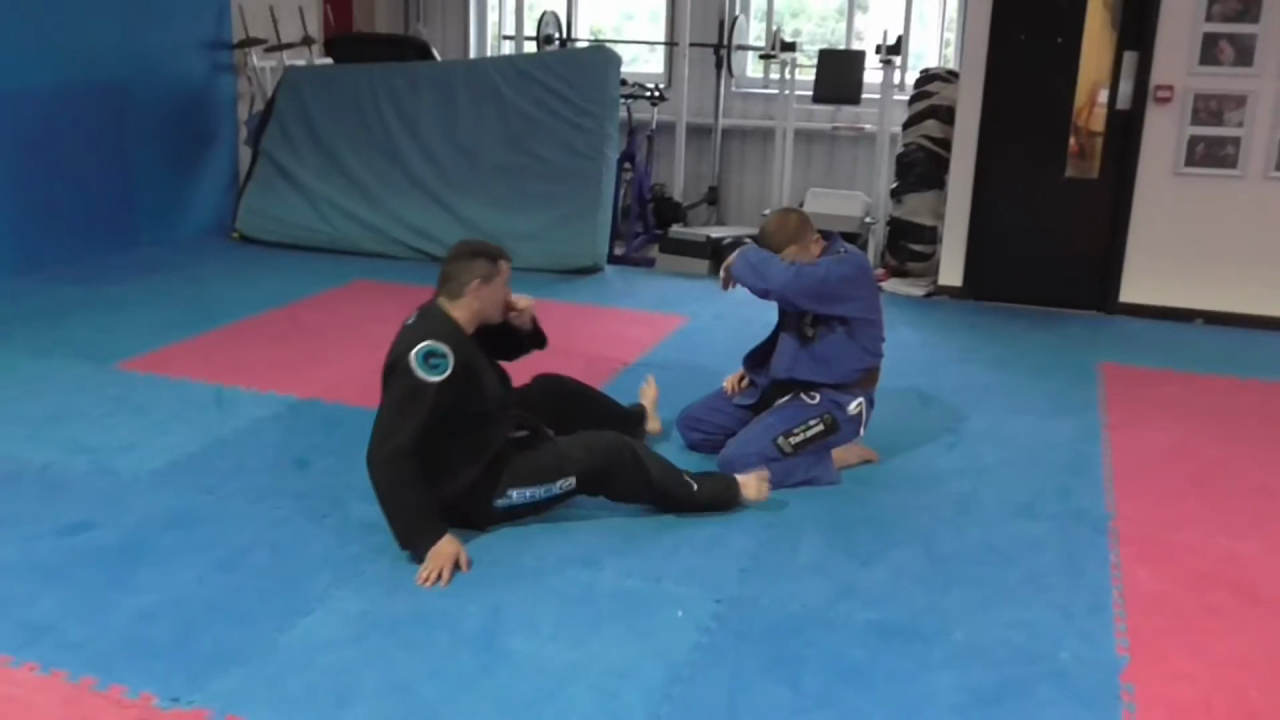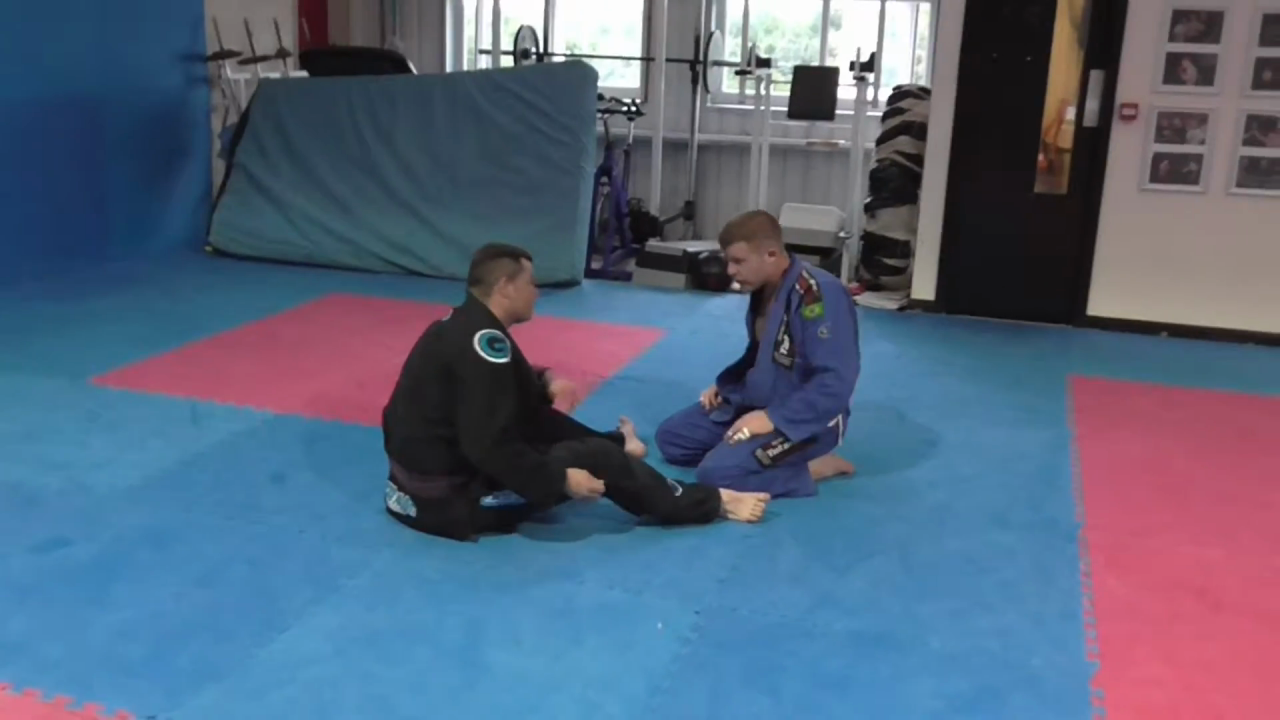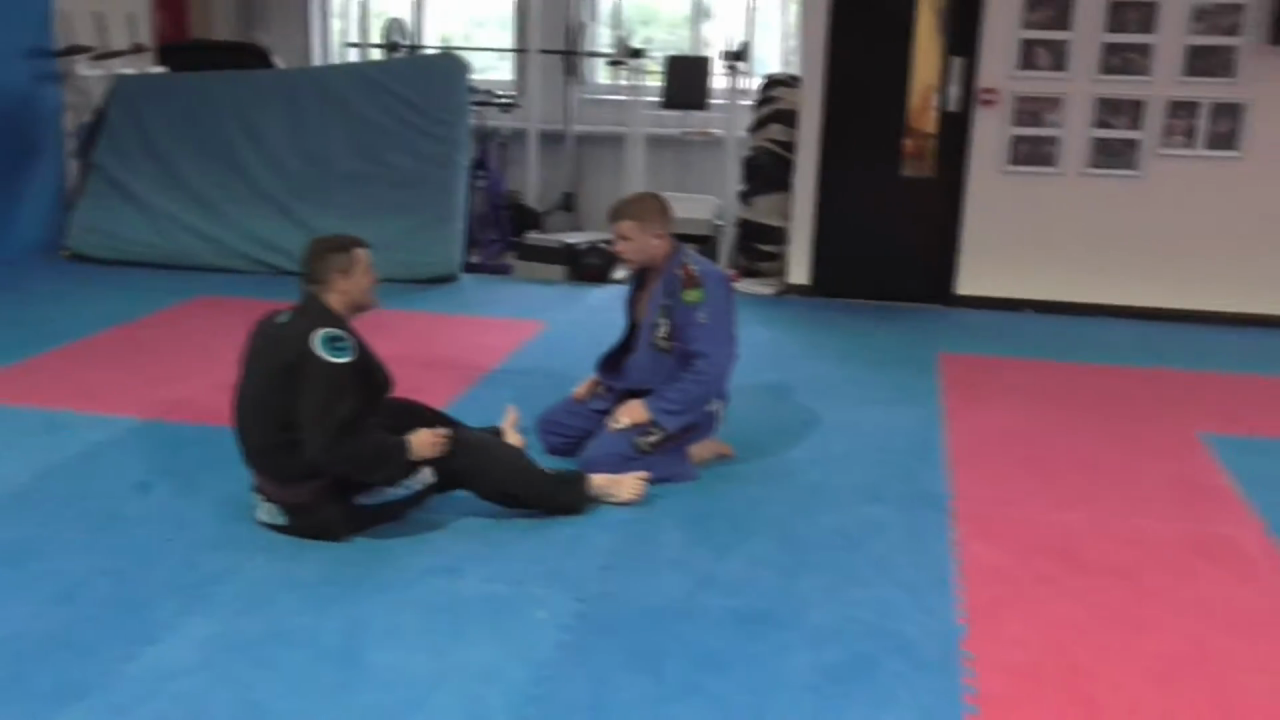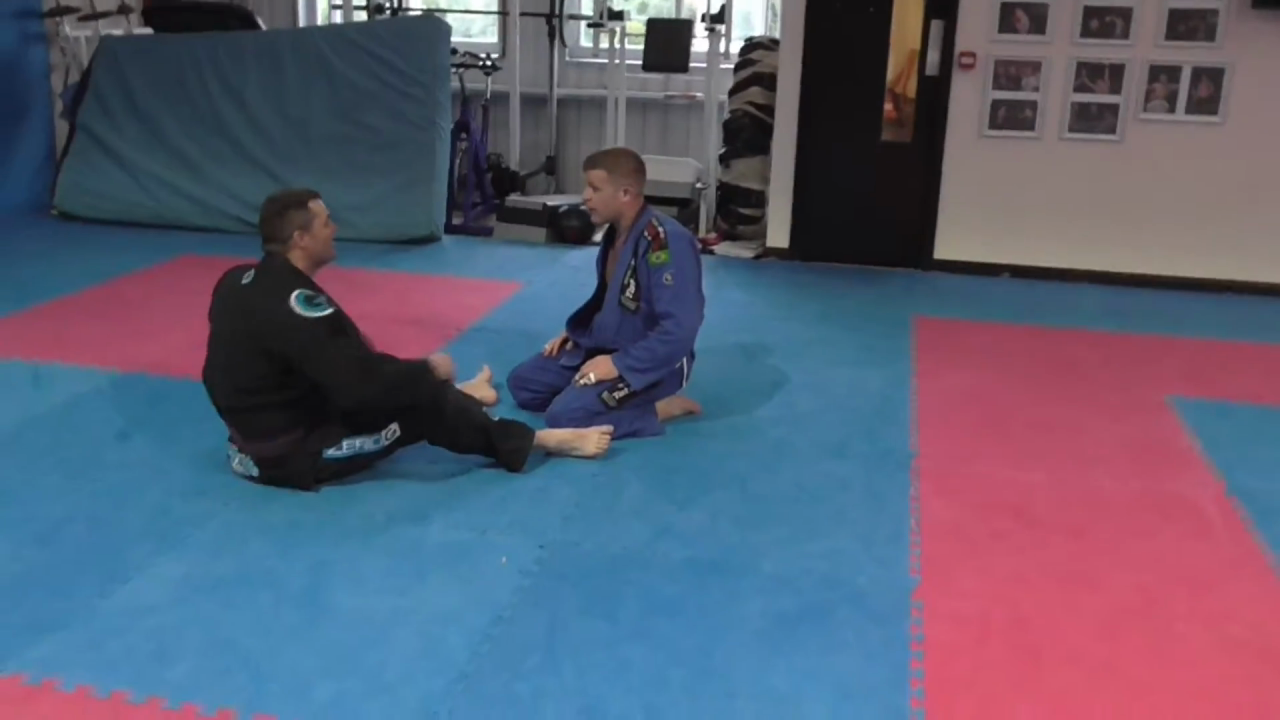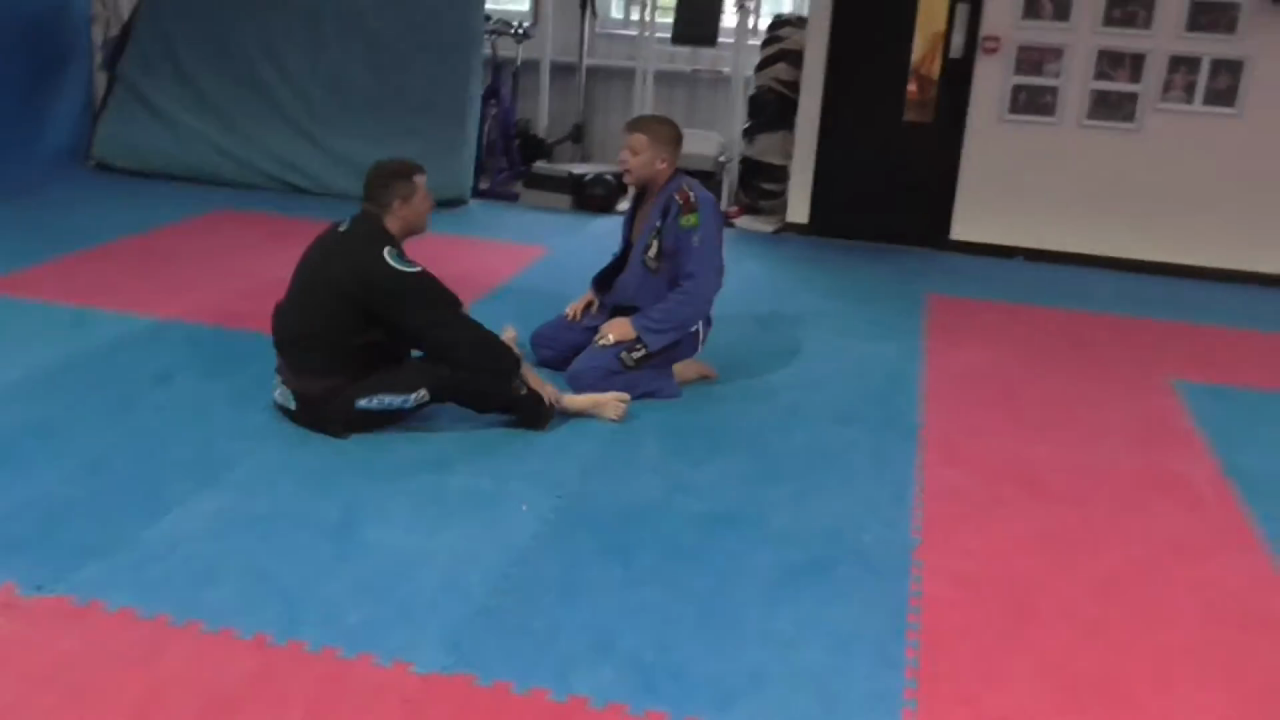
dt=0.7s
person 1, frame 1
left shoulder: (444, 316)
right shoulder: (431, 357)
left elbow: (503, 344)
right elbow: (390, 459)
left wrist: (521, 325)
right wrist: (431, 537)
left hip: (470, 445)
right hip: (468, 486)
left knee: (549, 390)
right knee: (605, 454)
left ankle: (637, 418)
right ankle: (724, 489)
person 1, frame 2
left shoulder: (460, 323)
right shoulder: (485, 341)
right elbow: (491, 448)
left wrist: (541, 385)
right wrist: (561, 480)
left hip: (424, 470)
right hip: (453, 498)
left knee: (531, 418)
right knee: (594, 460)
left ankle: (616, 443)
right ankle: (711, 503)
person 1, frame 3
left shoulder: (281, 323)
right shoulder: (328, 342)
right elbow: (333, 446)
right wrist: (406, 450)
left hip: (284, 478)
right hip: (320, 499)
left knee: (402, 414)
right knee: (458, 453)
left ankle: (495, 441)
right ankle: (580, 489)
person 1, frame 4
left shoulder: (238, 281)
right shoulder: (295, 302)
right elbow: (360, 385)
right wrist: (430, 370)
left hip: (256, 430)
right hip: (292, 451)
left knee: (378, 369)
right knee: (425, 407)
left ankle: (460, 396)
right ankle: (540, 440)
person 1, frame 5
left shoulder: (352, 234)
right shoulder: (379, 263)
left elbow: (421, 290)
right elbow: (447, 327)
right wrist: (518, 368)
left hip: (306, 376)
right hip: (328, 398)
right knee: (448, 372)
left ankle: (488, 351)
right ankle: (560, 405)
person 2, frame 1
left shoulder: (849, 268)
right shoulder: (800, 264)
left elbow: (785, 282)
left wrist: (743, 257)
right wrist: (753, 367)
left hip: (834, 400)
right hip: (786, 384)
left knee: (739, 460)
right knee: (693, 423)
left ankle: (837, 454)
right ankle: (799, 442)
person 2, frame 2
left shoulder: (821, 295)
right shoulder: (764, 289)
left elbow: (836, 382)
left wrist: (774, 419)
right wrist: (725, 384)
left hip: (804, 417)
right hip: (757, 401)
left knee: (717, 473)
right knee: (670, 437)
left ankle: (814, 467)
right ankle: (778, 455)
person 2, frame 3
left shoulder: (700, 282)
right shoulder: (646, 273)
left elbow: (711, 369)
left wrist: (653, 407)
right wrist: (604, 374)
left hip: (680, 405)
right hip: (634, 390)
left knee: (599, 460)
right knee: (552, 427)
left ankle: (693, 451)
right ankle: (655, 441)
person 2, frame 4
left shoulder: (667, 242)
right shoulder: (616, 232)
left elbow: (679, 329)
left wrist: (619, 364)
right wrist: (575, 331)
left hip: (648, 364)
left knee: (565, 416)
right knee: (522, 382)
left ankle: (661, 407)
right ankle: (627, 398)
person 2, frame 5
left shoulder: (692, 206)
right shoulder: (644, 194)
left elbow: (698, 290)
left wrist: (638, 325)
right wrist: (599, 291)
left hip: (668, 325)
right hip: (625, 308)
left knee: (586, 376)
right knee: (544, 343)
left ankle: (677, 370)
right ankle: (644, 359)
